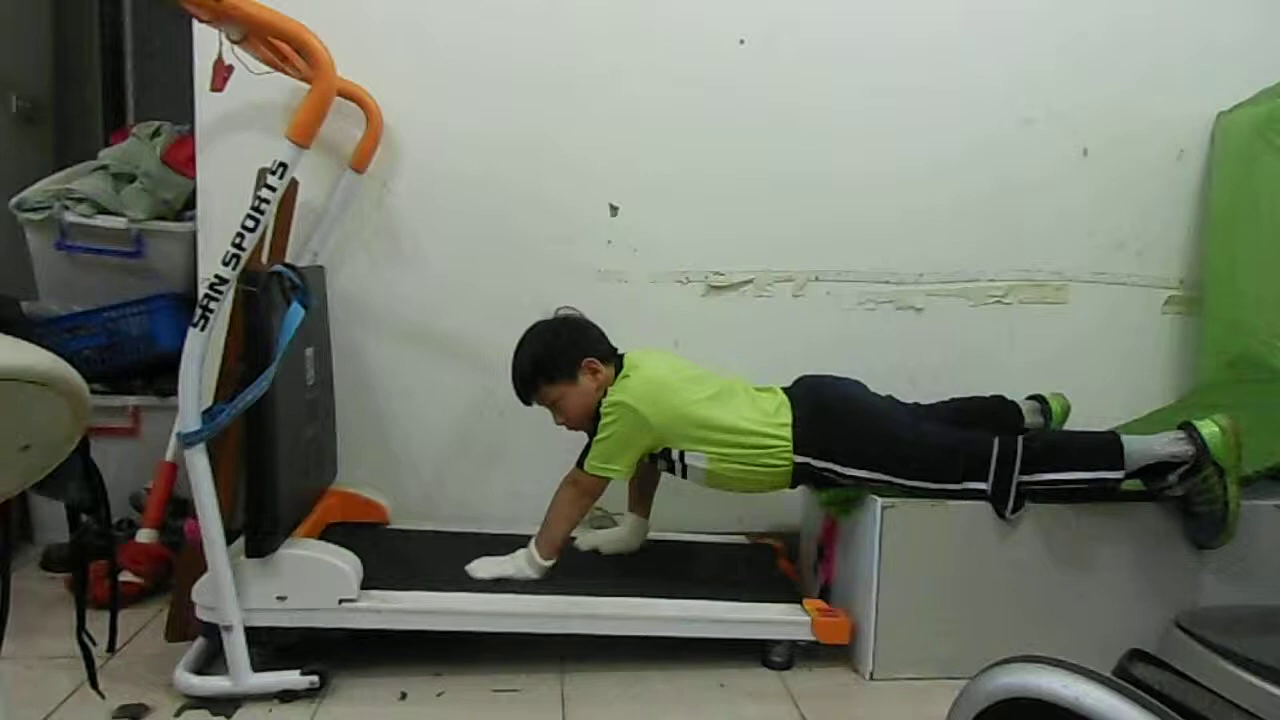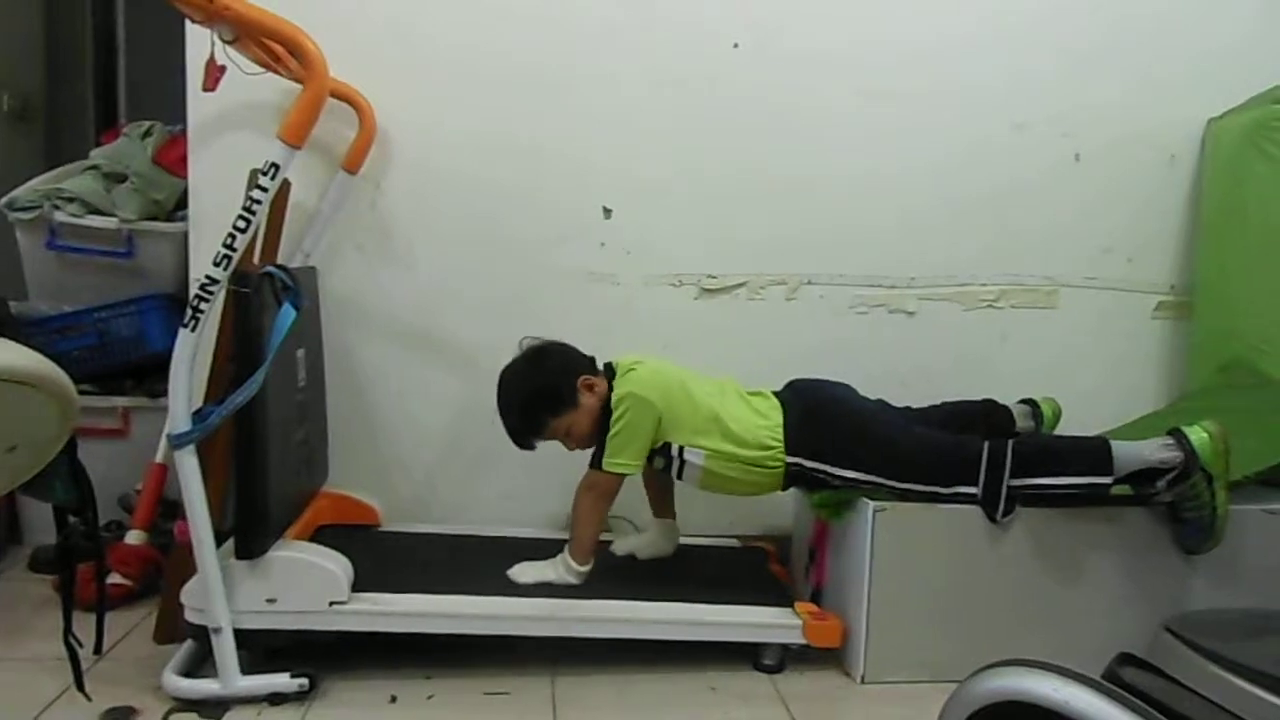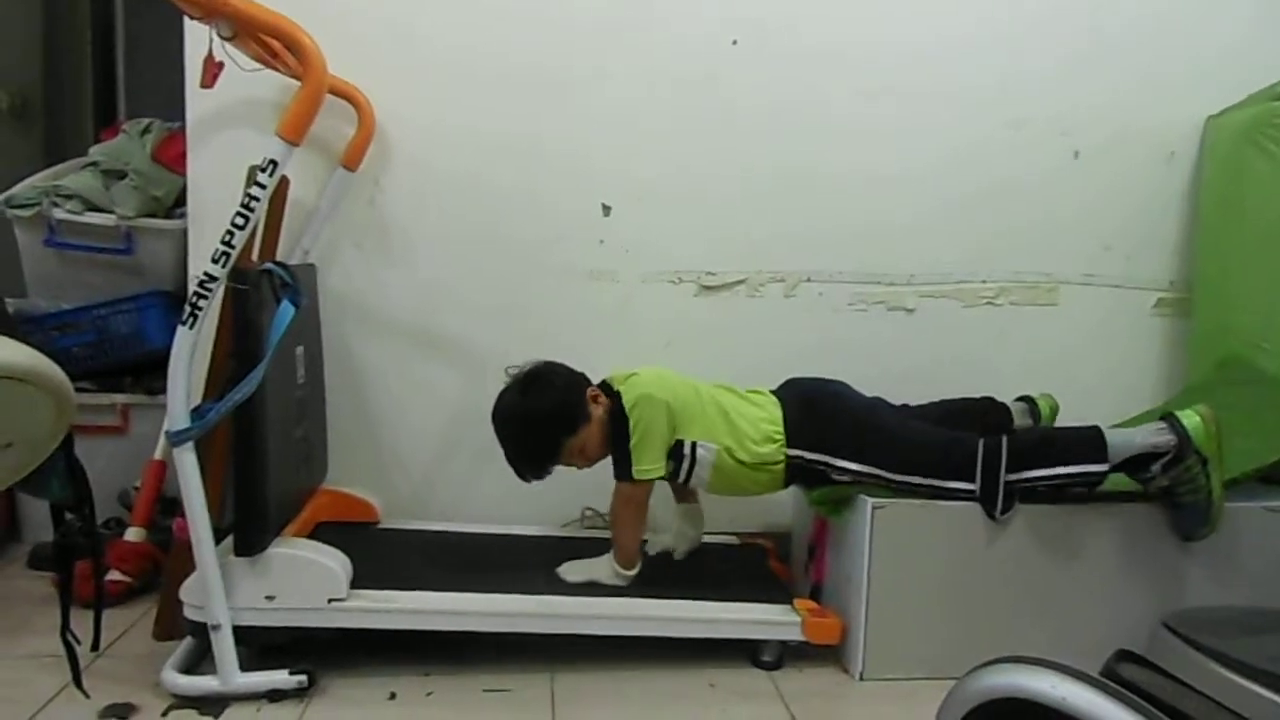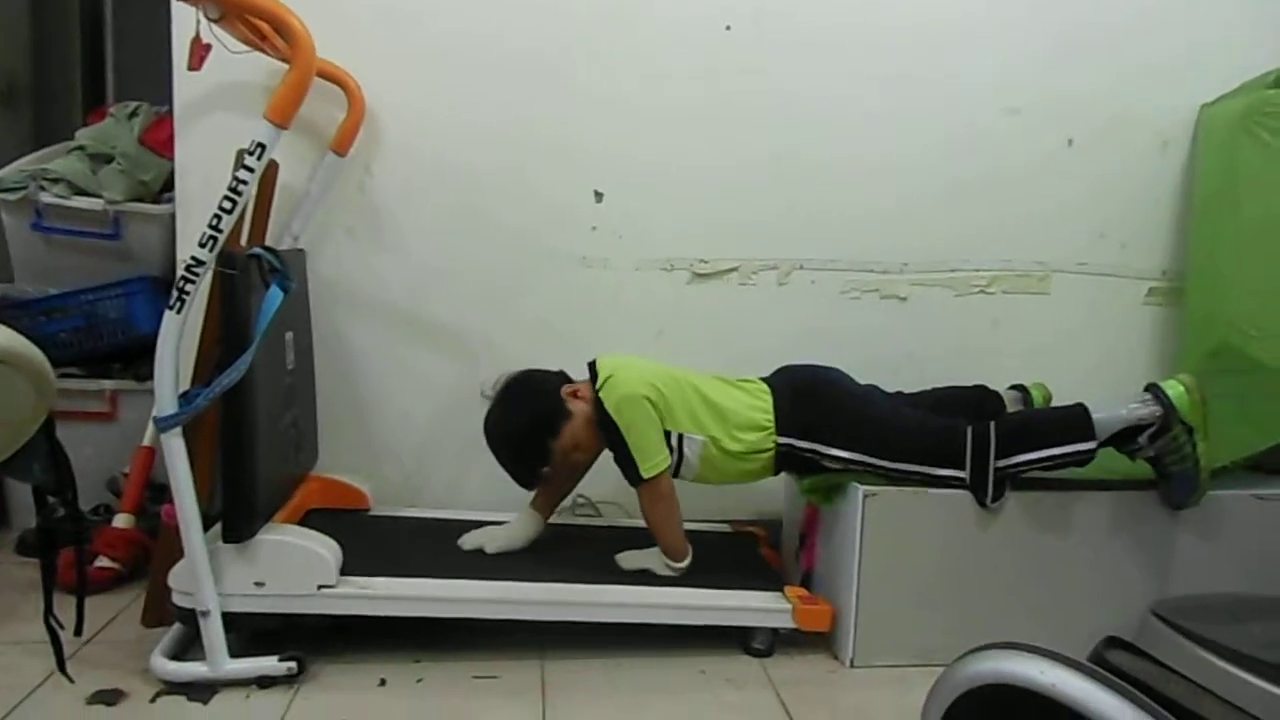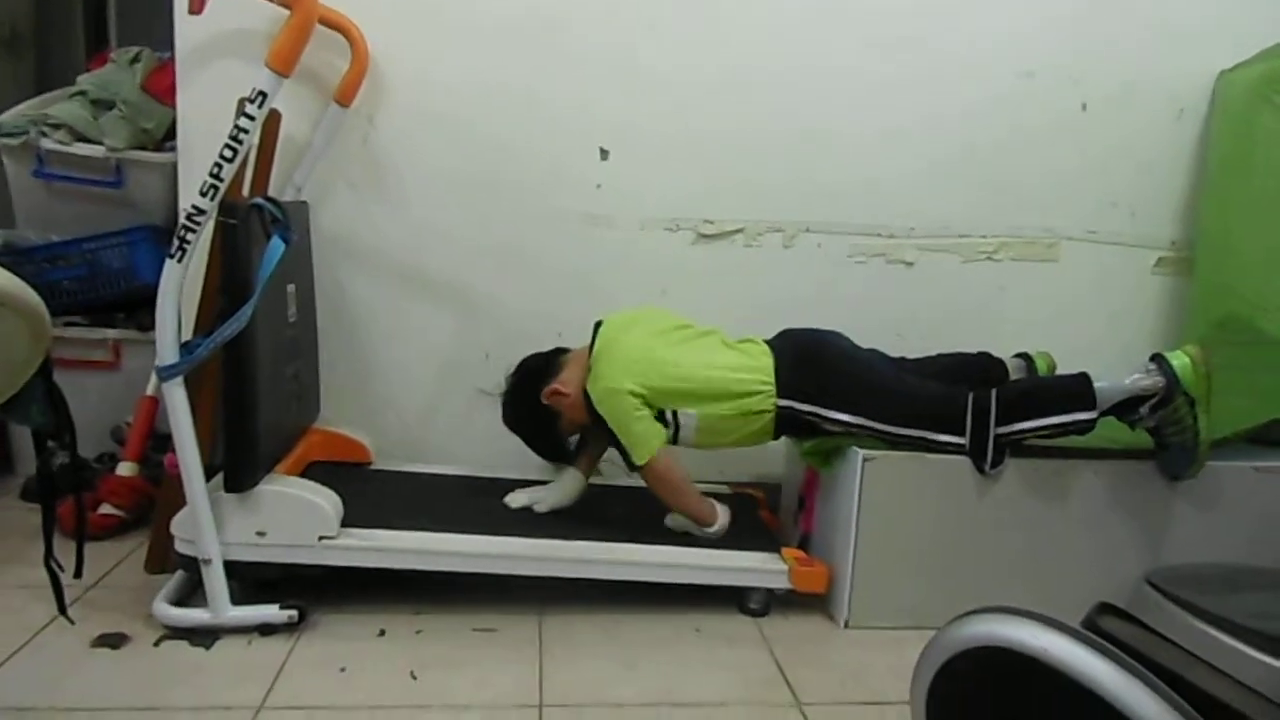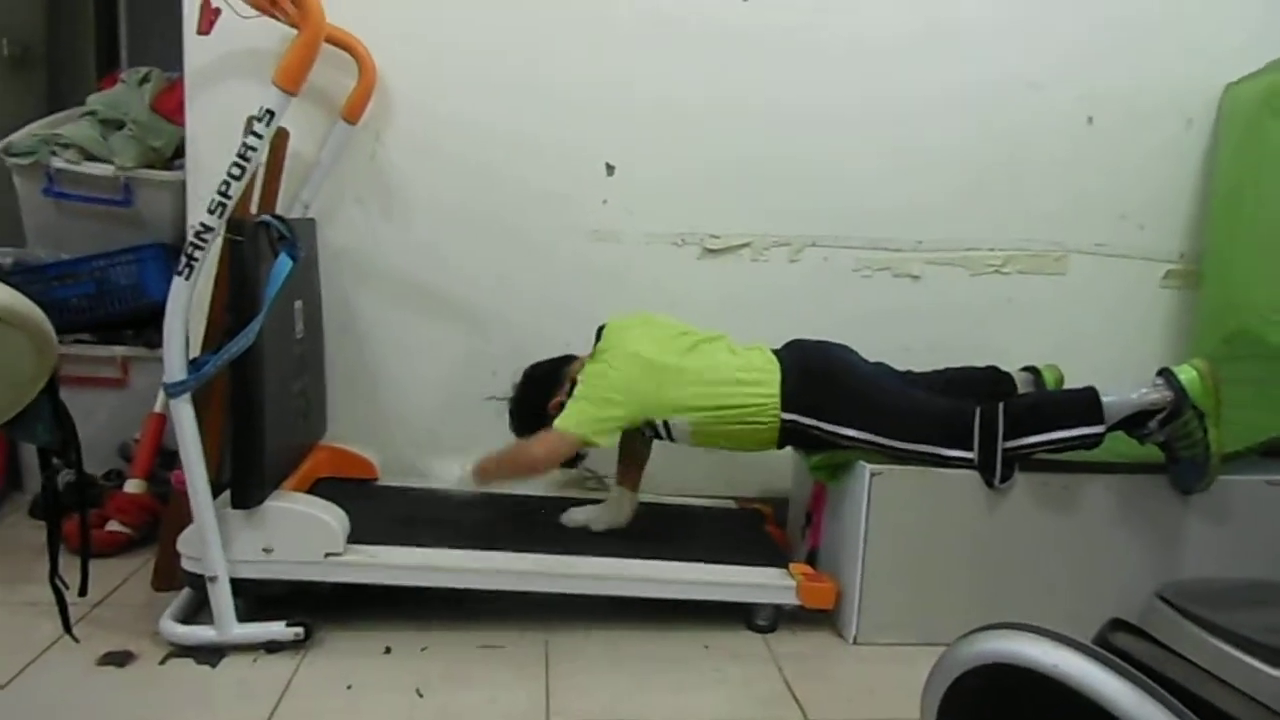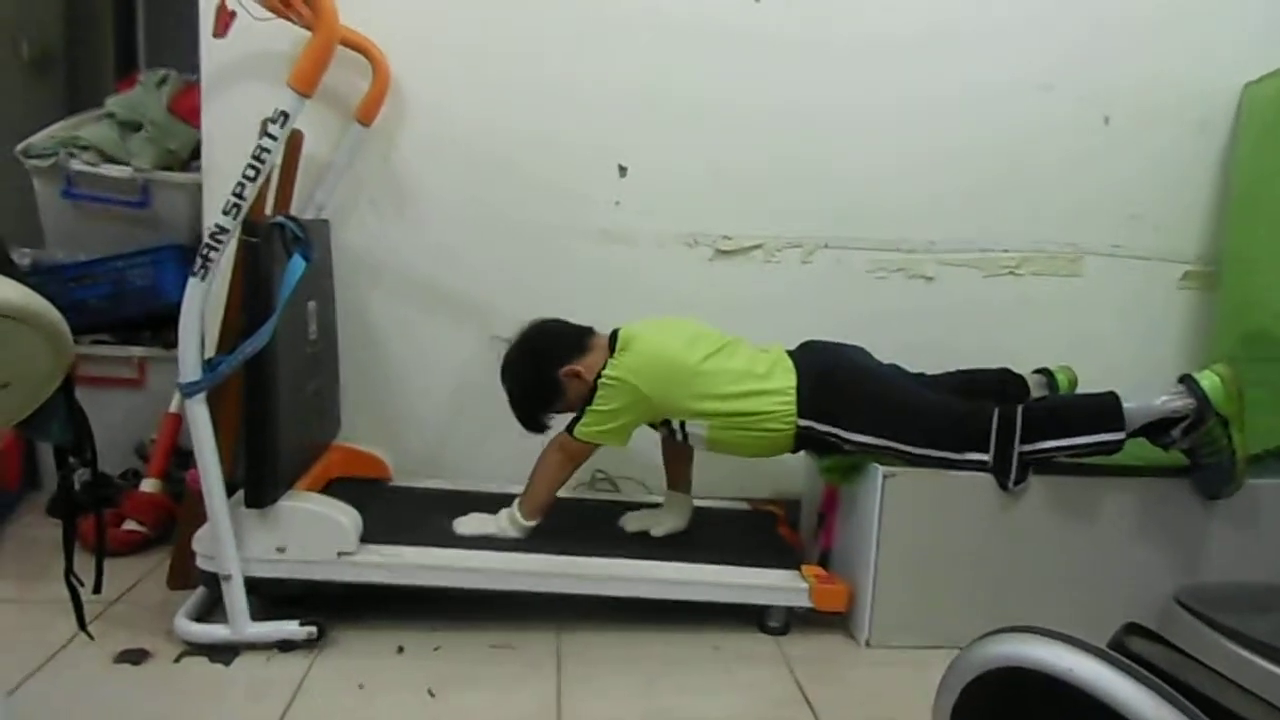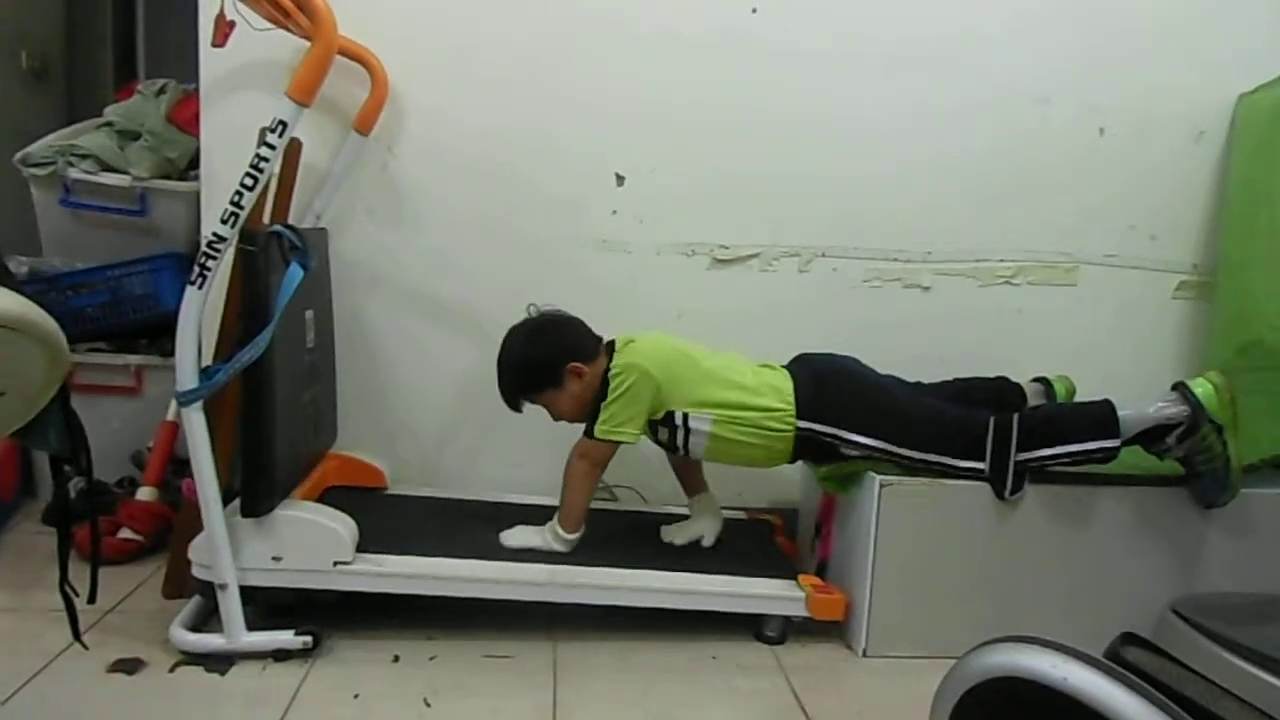
dt=0.7s
person 1, frame 1
left shoulder: (626, 401)
right shoulder: (639, 366)
left elbow: (580, 487)
right elbow: (650, 456)
left wrist: (534, 559)
right wrist: (632, 530)
left hip: (822, 438)
right hip: (813, 406)
left knee: (989, 470)
right knee: (929, 424)
left ankle: (1183, 453)
person 1, frame 2
left shoulder: (631, 394)
right shoulder: (631, 373)
left elbow: (597, 489)
right elbow: (658, 458)
left wrist: (571, 565)
right wrist: (662, 534)
left hip: (815, 442)
right hip: (804, 411)
left knee: (977, 472)
right knee: (921, 428)
left ankle: (1173, 458)
person 1, frame 3
left shoulder: (636, 400)
right shoulder: (621, 395)
left elbow: (631, 500)
right elbow: (674, 463)
left wrist: (617, 566)
right wrist: (689, 522)
left hip: (816, 434)
right hip: (801, 412)
left knee: (978, 467)
right knee: (918, 426)
left ankle: (1165, 442)
right ankle: (1019, 413)
person 1, frame 4
left shoulder: (621, 398)
right shoulder: (601, 381)
left elbow: (657, 493)
right elbow: (564, 468)
left wrist: (671, 558)
right wrist: (525, 525)
left hip: (806, 423)
right hip: (793, 397)
left knee: (969, 456)
right knee: (912, 413)
left ankle: (1145, 417)
right ankle: (1011, 402)
person 1, frame 5
left shoulder: (611, 386)
right shoulder: (614, 331)
left elbow: (665, 476)
left wrist: (710, 520)
right wrist: (567, 483)
left hip: (803, 389)
right hip: (795, 357)
left knee: (970, 421)
right knee: (913, 380)
left ankle: (1153, 385)
person 1, frame 6
left shoulder: (602, 381)
right shoulder: (621, 334)
left elbow: (545, 451)
right elbow: (640, 422)
left wrist: (471, 472)
right wrist: (620, 501)
left hip: (811, 404)
right hip: (803, 367)
left knee: (976, 438)
right knee: (926, 394)
left ankle: (1158, 401)
person 1, frame 7
left shoulder: (624, 378)
right shoulder: (639, 337)
left elbow: (563, 452)
right elbow: (677, 416)
left wrist: (515, 520)
right wrist: (675, 506)
left hip: (826, 406)
right hip: (816, 370)
left knee: (992, 437)
right knee: (932, 393)
left ankle: (1183, 405)
person 1, frame 8
left shoulder: (630, 368)
right shoulder: (635, 355)
left elbow: (588, 459)
right elbow: (680, 435)
left wrist: (561, 533)
right wrist: (702, 511)
left hip: (825, 413)
right hip: (813, 386)
left knee: (989, 447)
right knee: (935, 404)
left ankle: (1178, 414)
